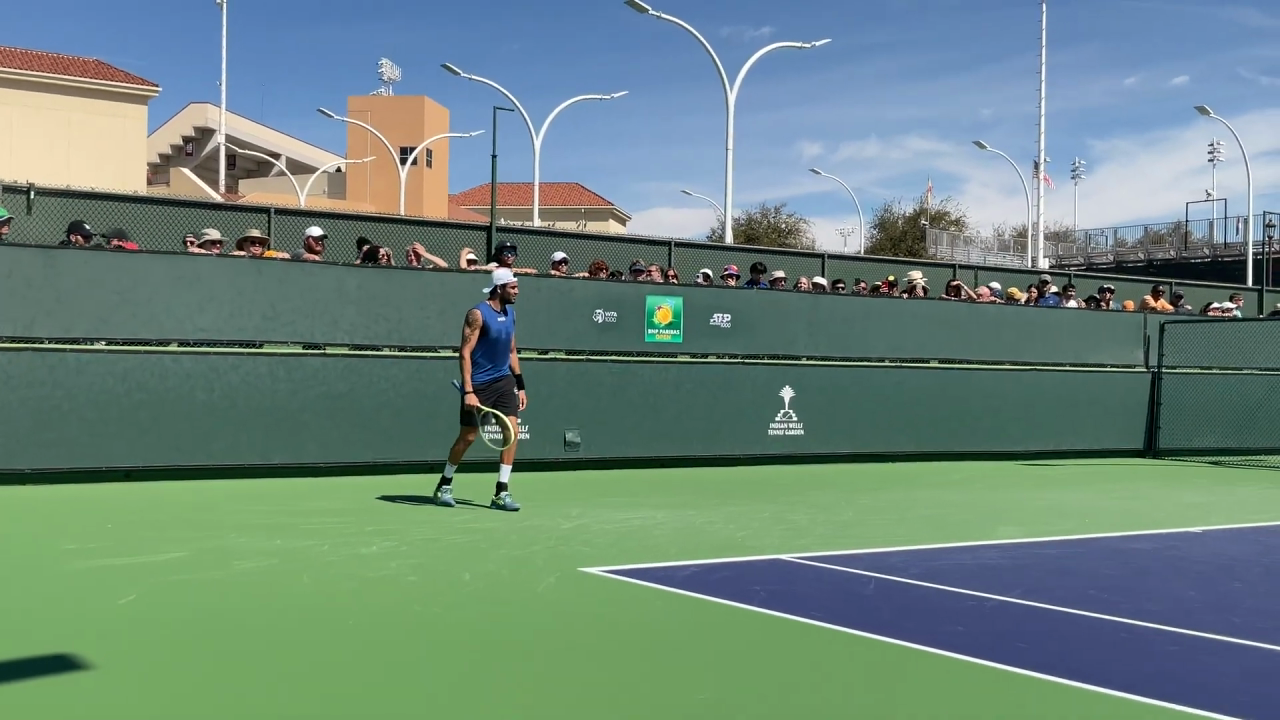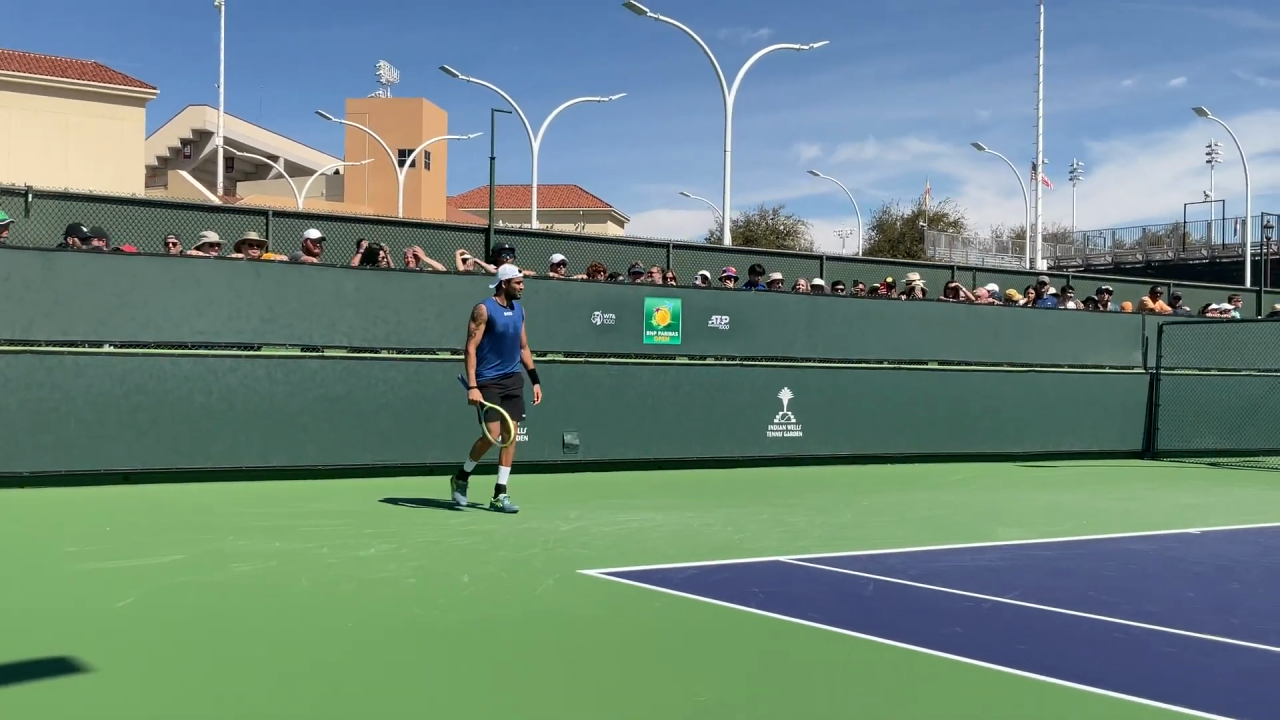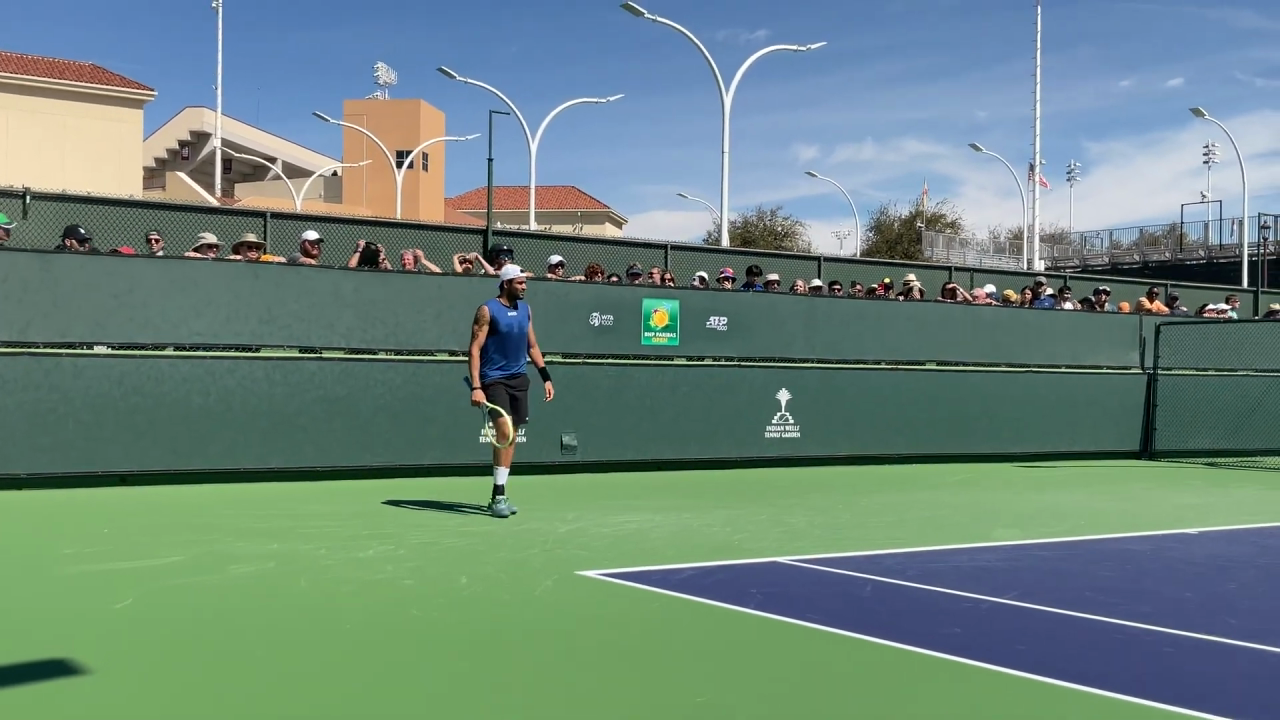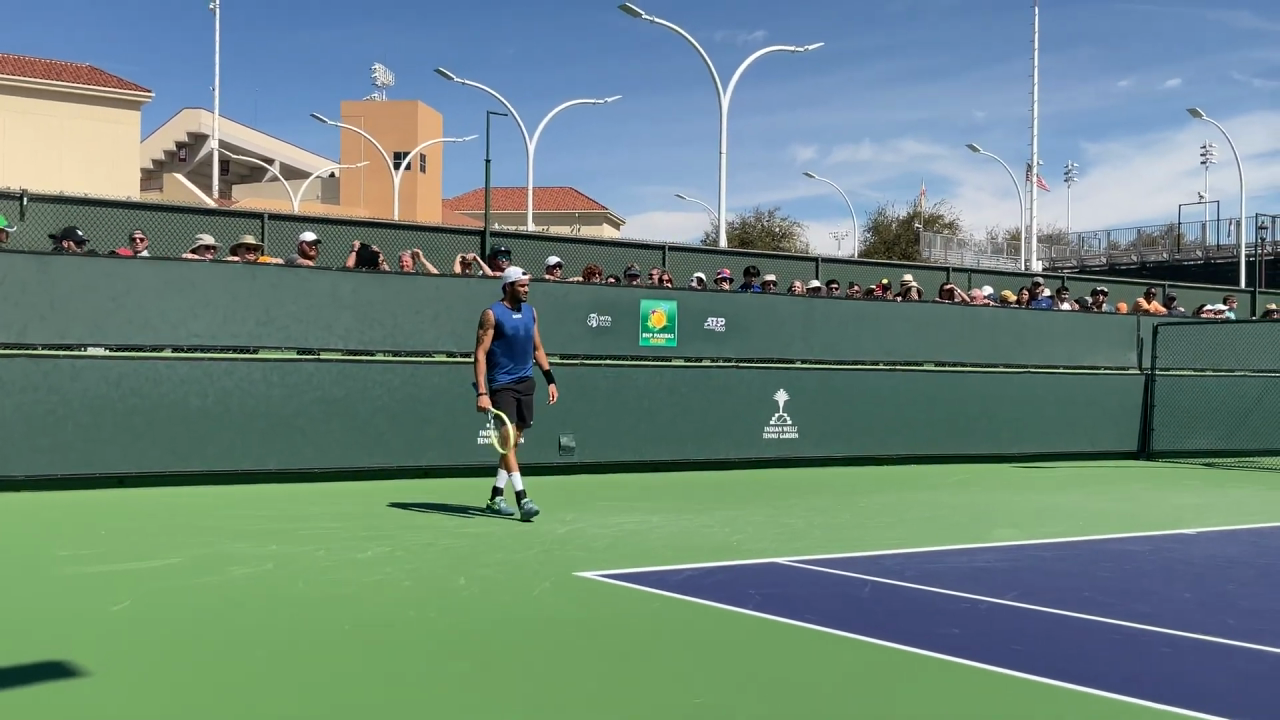
dt=0.2s
person 1, frame 1
left shoulder: (510, 313)
right shoulder: (478, 314)
right elbow: (465, 354)
left wrist: (520, 386)
right wrist: (468, 391)
left hip: (504, 382)
right hip: (480, 384)
left knee: (512, 431)
right knee: (468, 437)
left ankle: (501, 493)
right ankle: (444, 485)
person 1, frame 2
left shoulder: (519, 310)
right shoulder: (483, 309)
right elbow: (470, 348)
left wrist: (535, 380)
right wrist: (472, 386)
left hip: (513, 380)
right hip: (489, 381)
left knee: (510, 435)
right knee: (492, 435)
left ankle: (500, 494)
right ankle: (461, 478)
person 1, frame 3
left shoulder: (525, 310)
right shoulder: (487, 310)
left elbow: (532, 346)
right elbow: (474, 349)
left wrist: (546, 378)
right wrist: (476, 387)
left hip: (519, 380)
right hip: (495, 380)
left knee: (510, 437)
right knee: (503, 433)
left ankle: (496, 496)
right ankle: (502, 495)
person 1, frame 4
left shoulder: (530, 312)
right shoulder: (492, 314)
left elbow: (537, 348)
right elbow: (480, 354)
left wrist: (550, 380)
right wrist: (481, 392)
left hip: (526, 384)
right hip: (502, 385)
left knee: (515, 441)
right knee: (507, 440)
left ankle: (495, 498)
right ankle: (522, 500)
